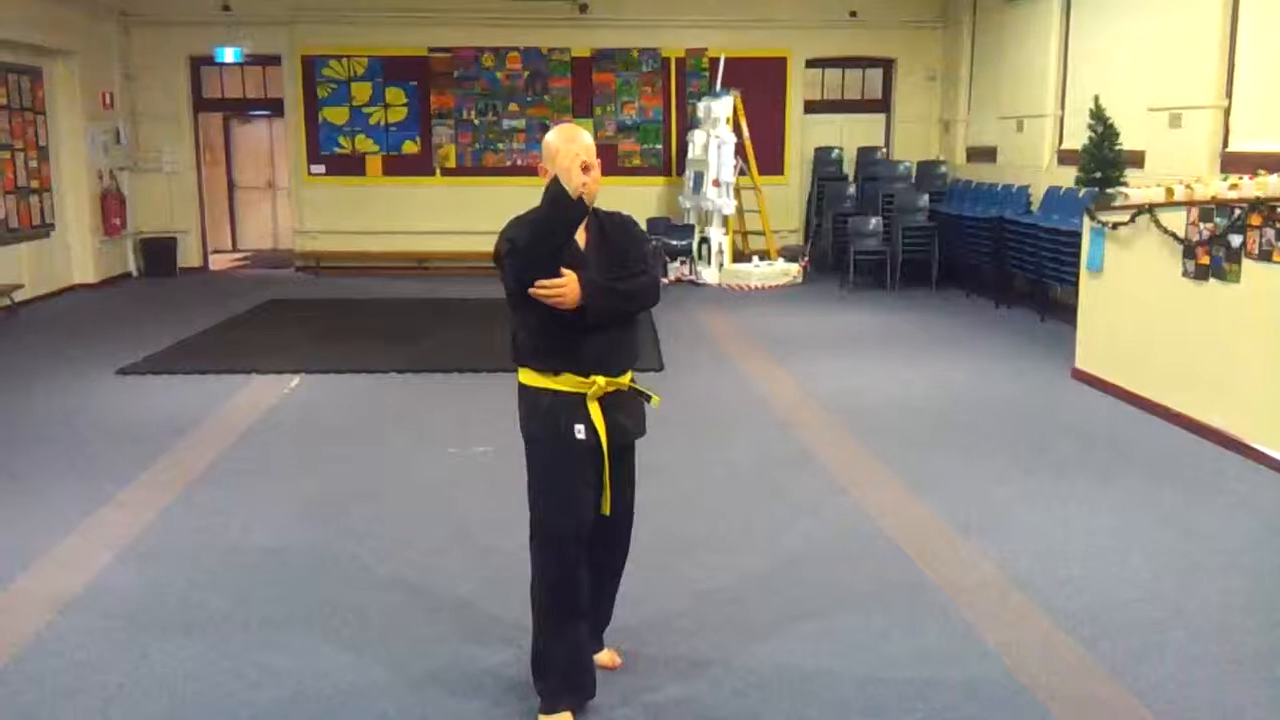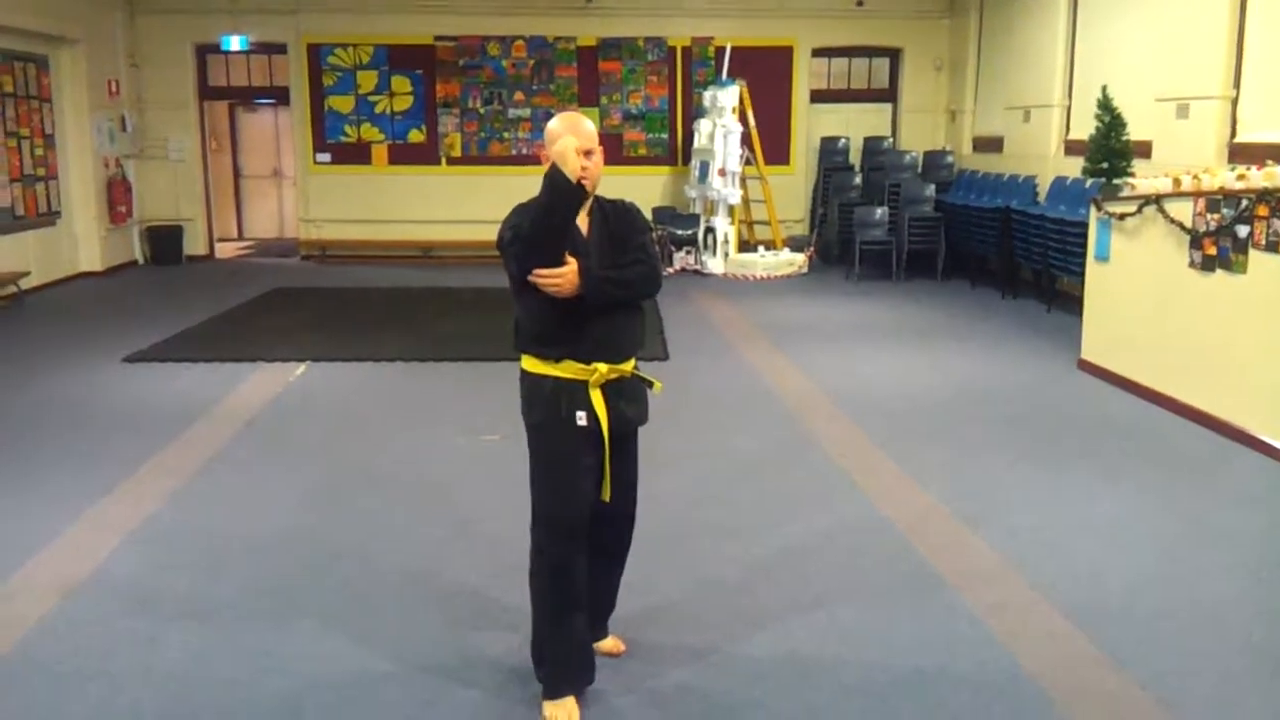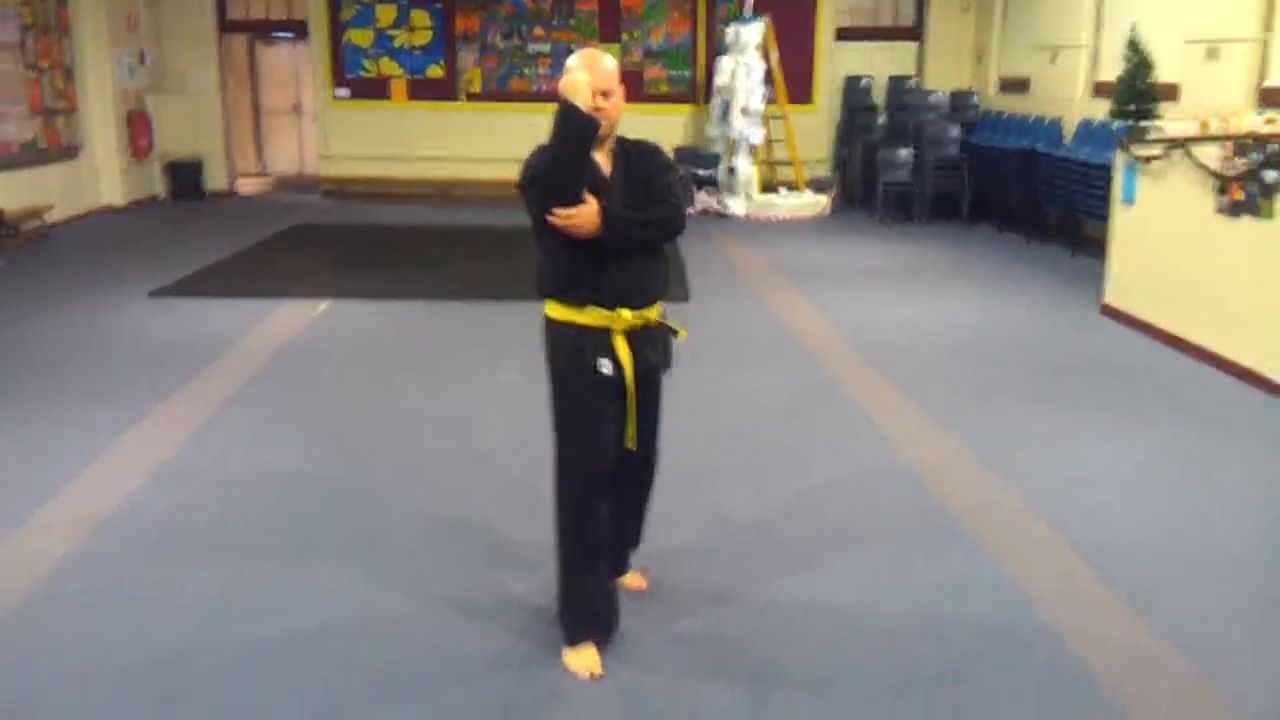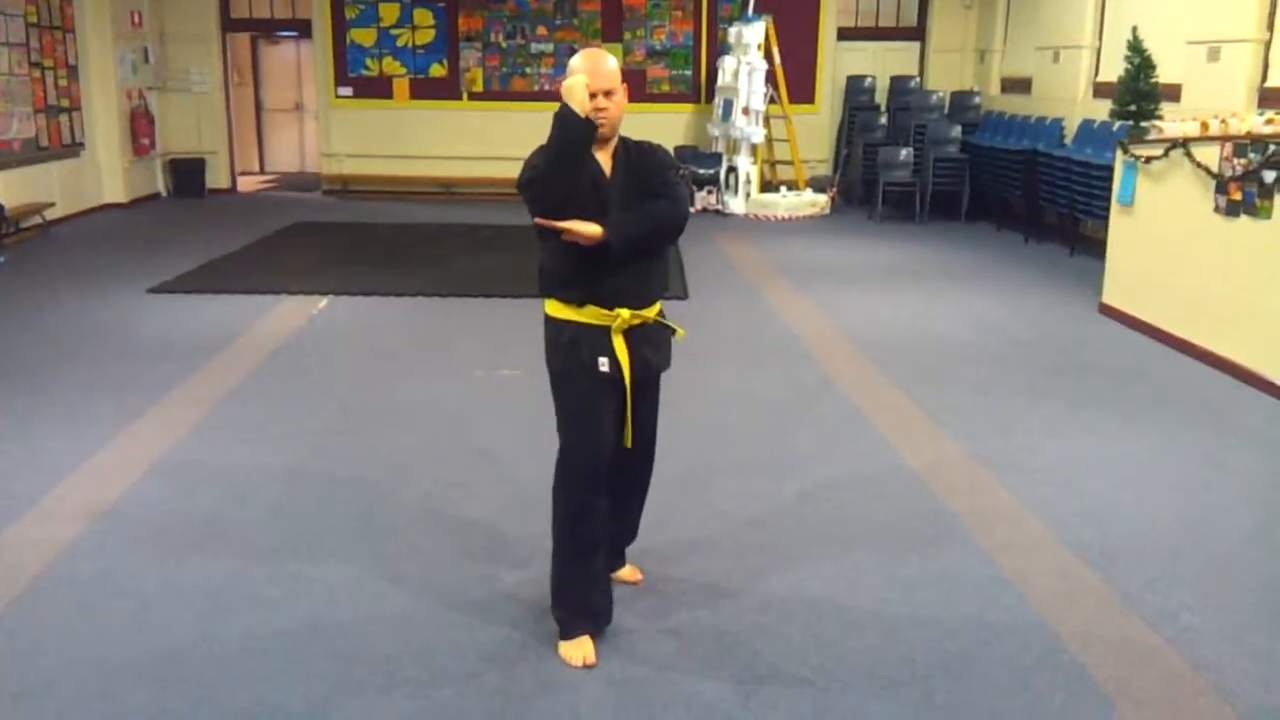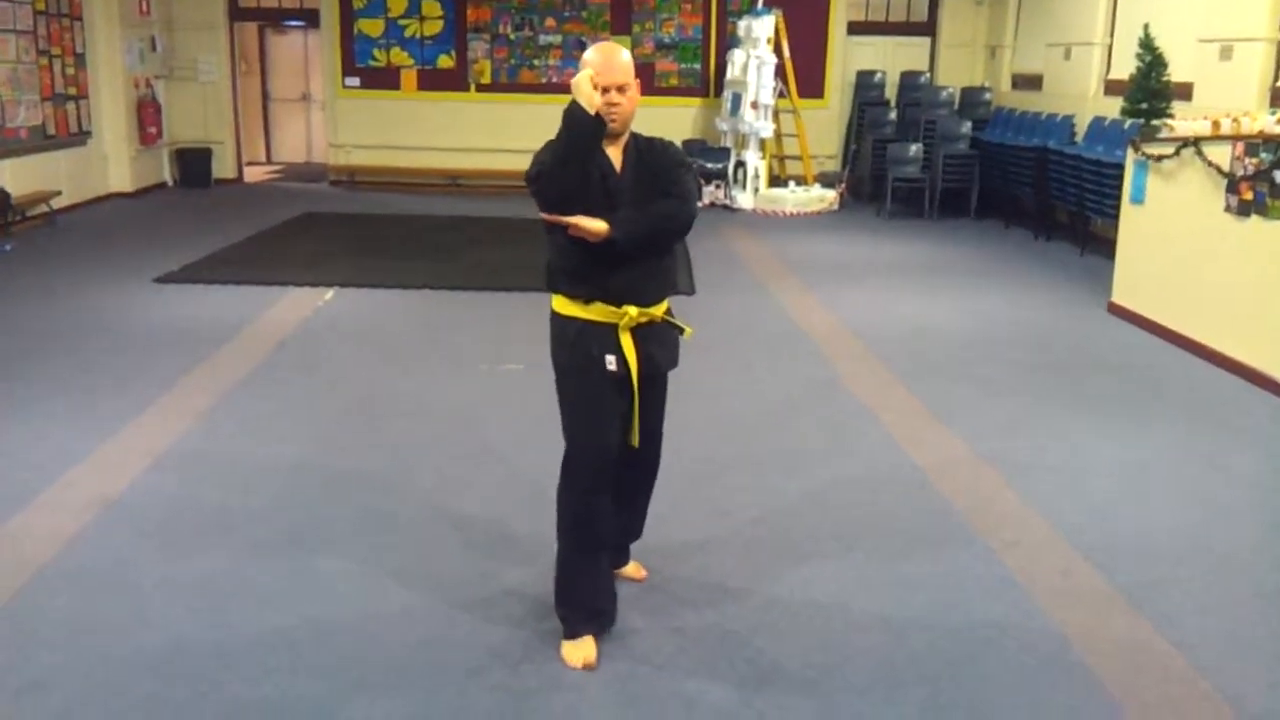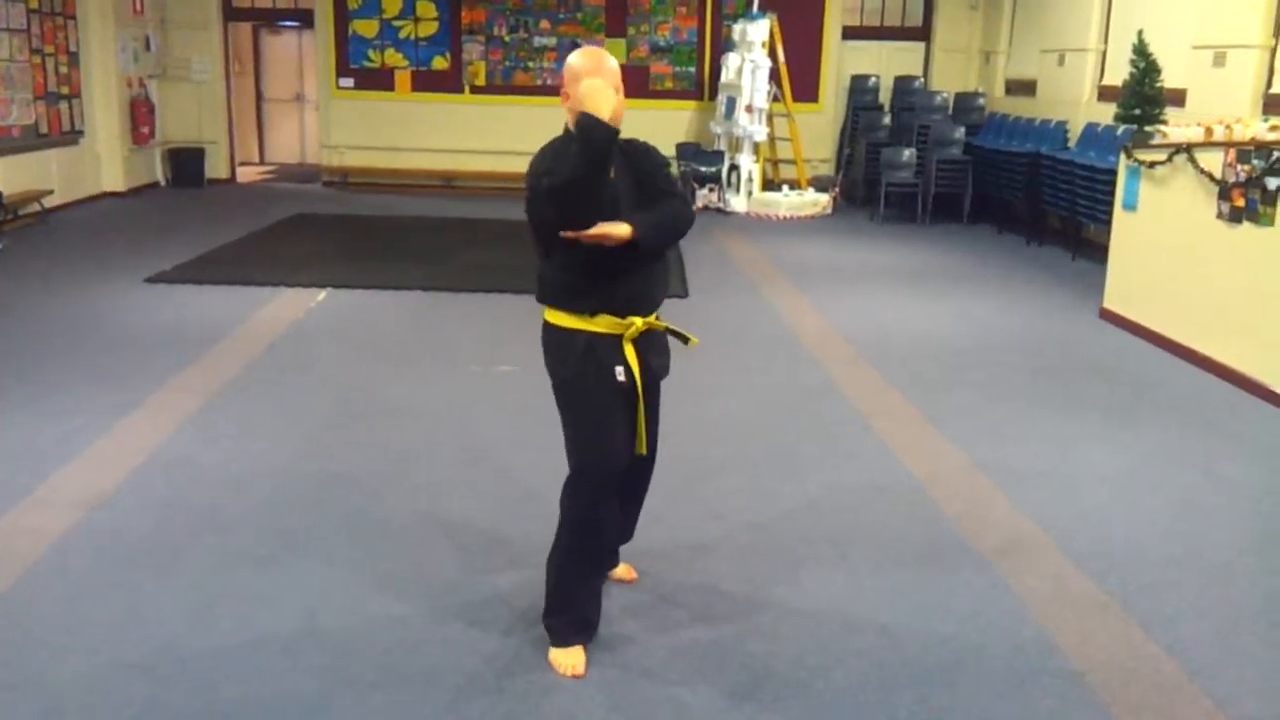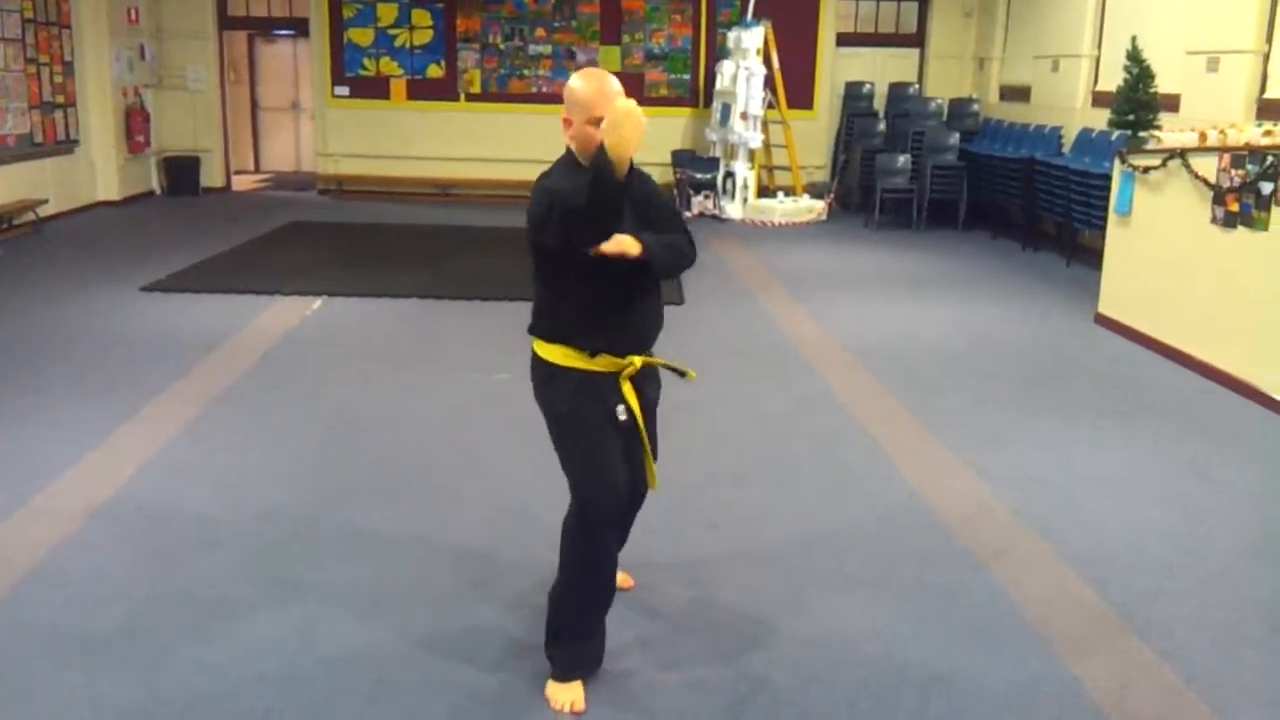
dt=0.7s
person 1, frame 1
left shoulder: (621, 230)
right shoulder: (523, 233)
left elbow: (647, 288)
right elbow: (532, 266)
left wrist: (587, 295)
right wrist: (562, 193)
left hip: (613, 402)
right hip: (553, 407)
left knee: (609, 531)
right knee: (559, 539)
left ankle: (587, 637)
person 1, frame 2
left shoulder: (625, 218)
right shoulder: (526, 220)
left elbow: (648, 276)
right elbow: (536, 257)
left wrist: (585, 282)
right wrist: (561, 180)
left hip: (617, 389)
right hip: (554, 393)
left knee: (612, 518)
right knee: (559, 527)
left ankle: (590, 623)
person 1, frame 3
left shoulder: (648, 160)
right shoulder: (547, 163)
left elbow: (671, 218)
right elbow: (558, 196)
left wrist: (606, 222)
right wrist: (572, 113)
left hip: (641, 335)
right hip: (580, 338)
left knee: (633, 461)
right knee: (583, 472)
left ankle: (613, 560)
right ankle: (583, 624)
person 1, frame 4
left shoulder: (651, 161)
right shoulder: (551, 161)
left elbow: (671, 216)
right elbow: (550, 200)
left wrist: (604, 233)
right wrist: (571, 118)
left hip: (641, 332)
right hip: (578, 336)
left knee: (632, 455)
right knee: (583, 464)
left ankle: (609, 553)
right ankle: (578, 615)
person 1, frame 5
left shoulder: (663, 158)
right shoulder: (562, 154)
left elbow: (678, 215)
right elbow: (554, 193)
left wrist: (610, 229)
right wrist: (582, 115)
left hip: (647, 329)
right hip: (584, 332)
left knee: (637, 452)
right knee: (590, 460)
left ankle: (613, 550)
right ankle: (581, 615)
person 1, frame 6
left shoulder: (642, 158)
right shoulder: (554, 162)
left elbow: (678, 213)
right elbow: (579, 208)
left wrist: (629, 231)
right wrist: (595, 129)
left hip: (640, 335)
right hip: (581, 340)
left knee: (635, 456)
right knee: (596, 466)
left ankle: (604, 551)
right ankle: (567, 623)
person 1, frame 7
left shoulder: (637, 186)
right shoulder: (557, 190)
left elbow: (682, 247)
right elbow: (586, 227)
left wrist: (638, 246)
right wrist: (614, 162)
left hip: (631, 368)
right hip: (572, 375)
left knee: (631, 481)
right knee: (599, 498)
left ankle: (601, 563)
right ankle: (570, 659)
